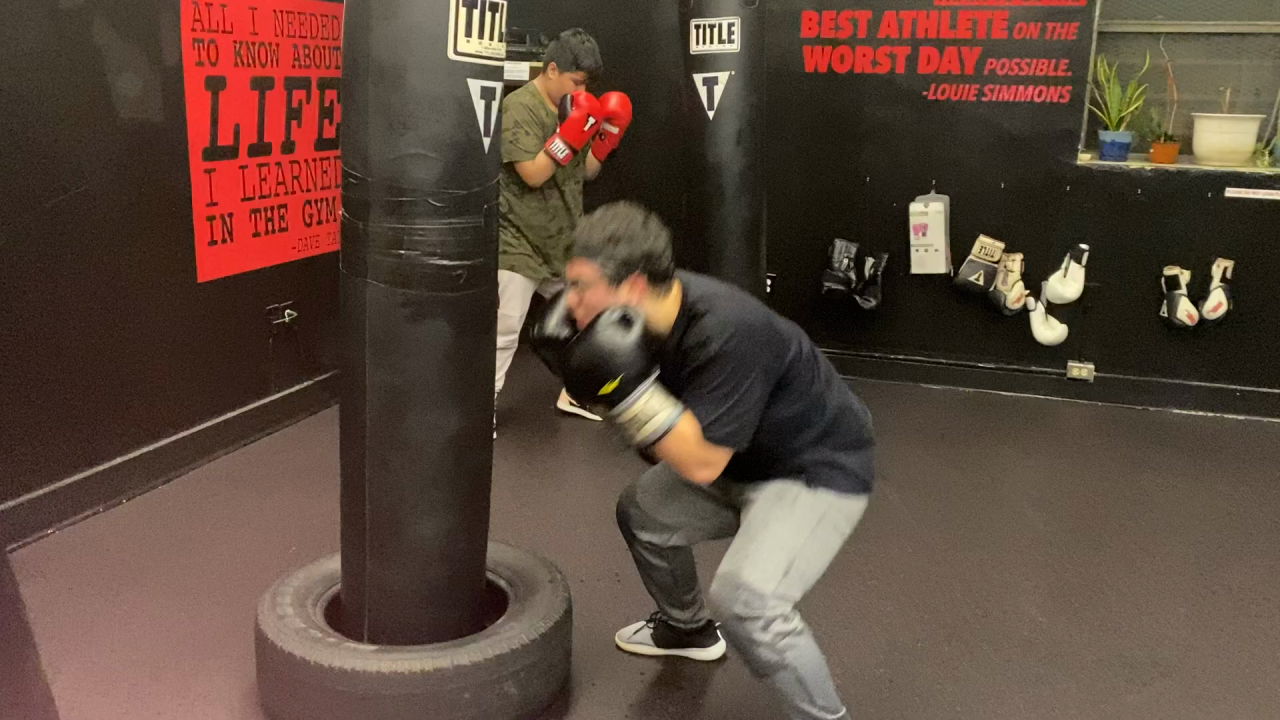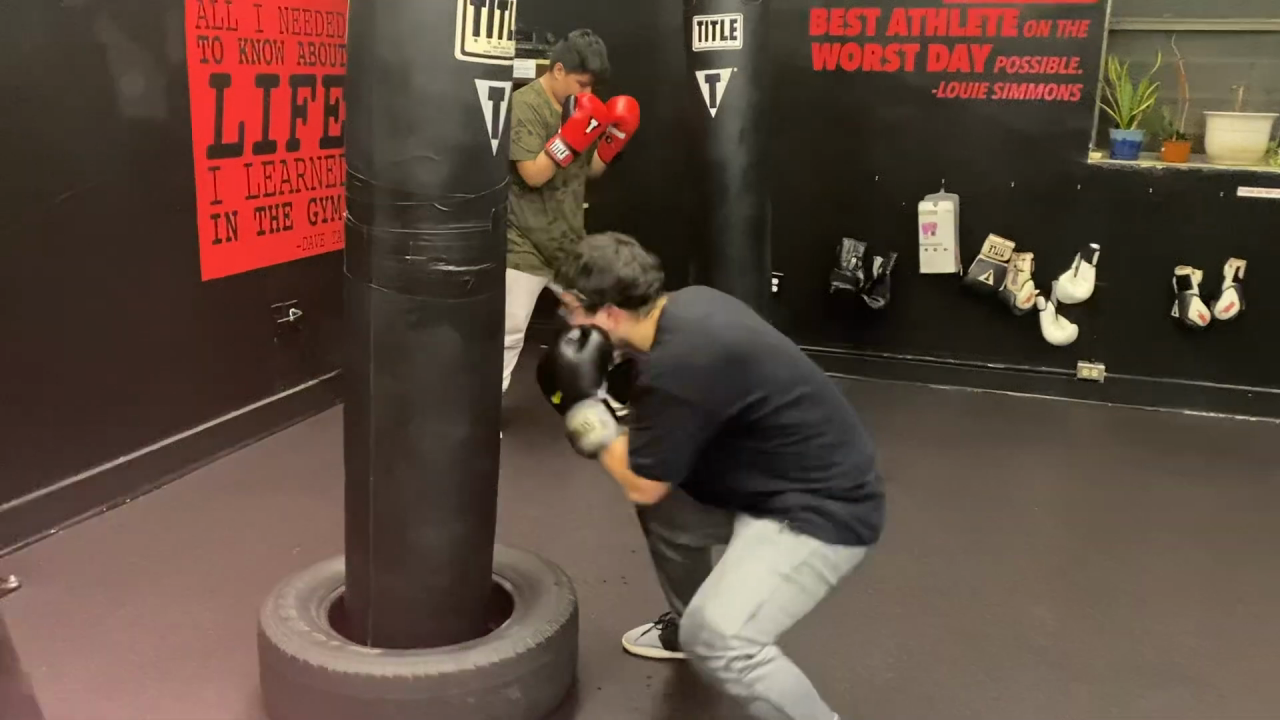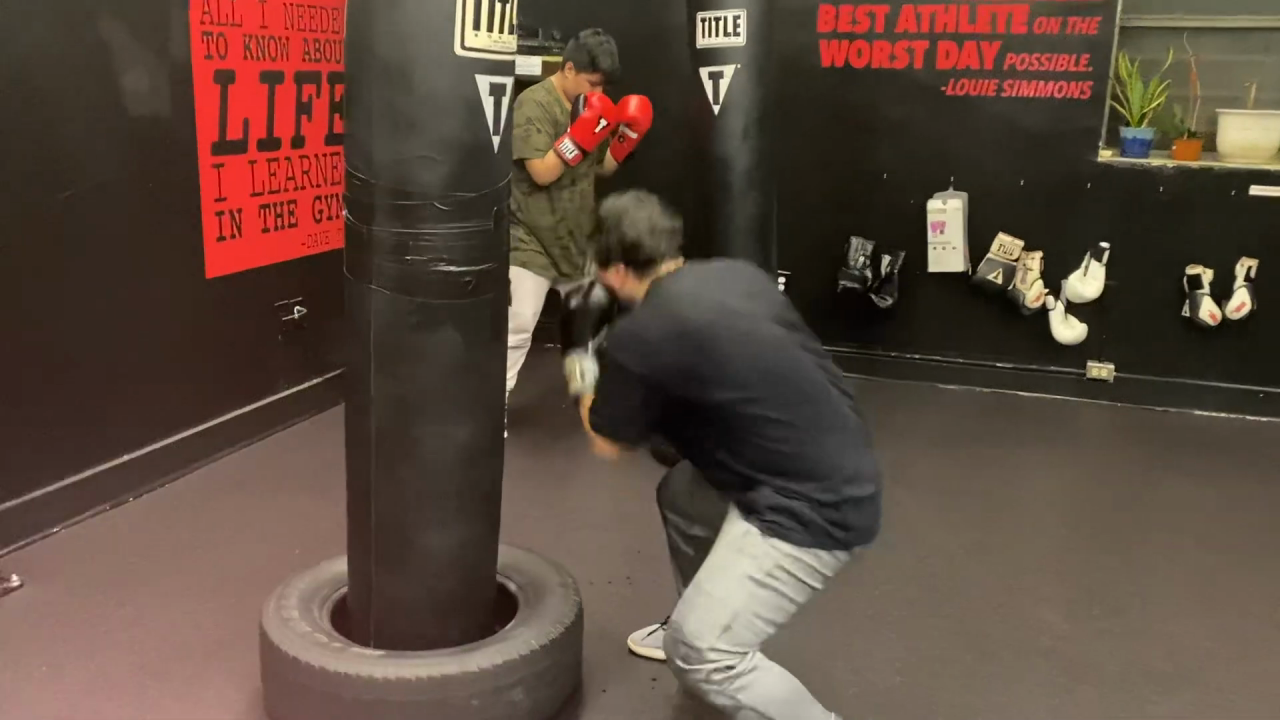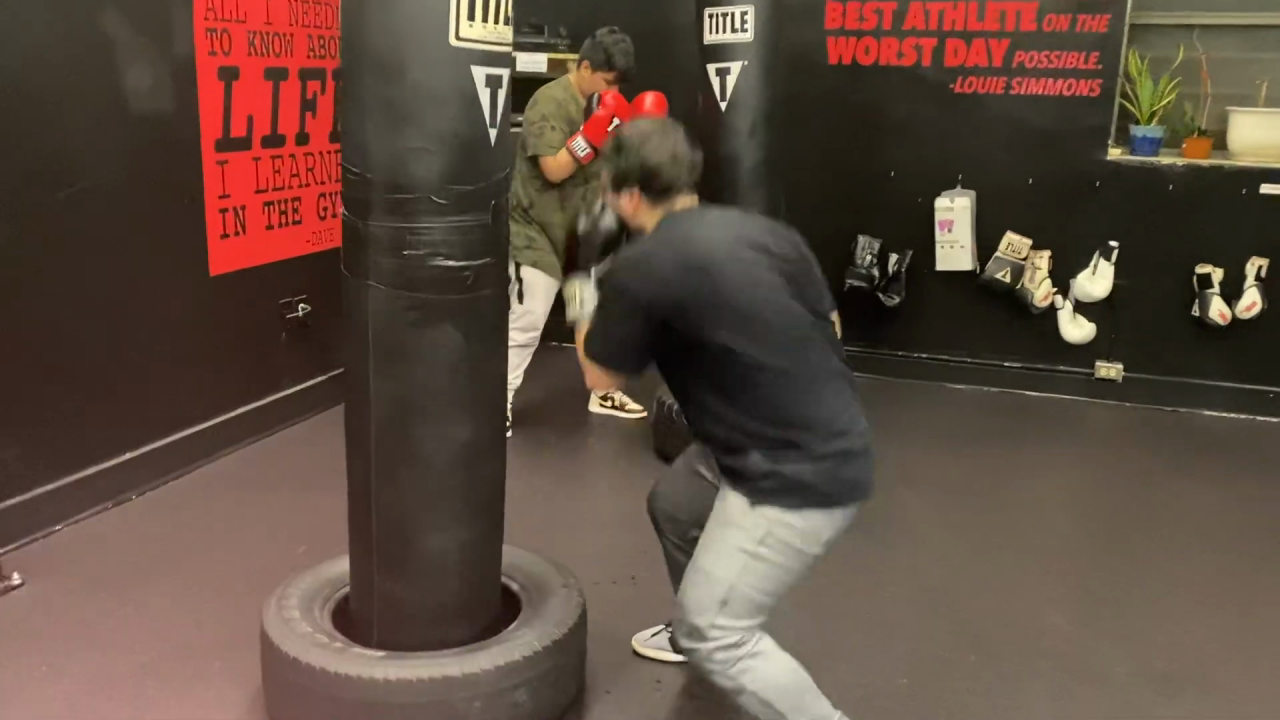
dt=0.1s
person 1, frame 1
left shoulder: (727, 331)
left elbow: (702, 464)
left wrist: (625, 380)
right wrist: (579, 363)
left hip: (821, 471)
right hip: (749, 457)
left knee: (746, 601)
right knee: (642, 515)
right ankle: (687, 622)
person 1, frame 2
left shoulder: (677, 368)
right shoulder: (694, 303)
left elbow: (643, 483)
left hip: (824, 507)
right knee: (666, 515)
right ankle: (690, 628)
person 1, frame 3
left shoulder: (642, 337)
right shoulder: (736, 278)
left elbow: (609, 440)
left wrist: (580, 349)
left hip: (810, 508)
right hip: (826, 471)
left knee: (705, 653)
right knee: (683, 496)
right ankle: (697, 639)
person 1, frame 4
left shoulder: (644, 270)
right shoulder: (766, 232)
left elbow: (599, 372)
right elbow: (827, 324)
left wrist: (585, 276)
left hip: (800, 473)
right hip: (811, 439)
left knee: (710, 633)
right knee: (672, 505)
right ankle: (701, 626)
person 2, frame 1
left shoulder: (571, 107)
right shoulder: (520, 107)
left elbow: (586, 170)
right elbow: (533, 175)
left wrist: (608, 134)
right wrist: (571, 131)
left hip: (561, 240)
right hip: (517, 241)
right knee: (503, 329)
left ankle: (573, 392)
person 2, frame 2
left shoulder: (577, 105)
right shoulder: (524, 105)
left elbow: (590, 168)
right elbow: (533, 175)
left wrist: (614, 136)
right wrist: (576, 130)
left hip: (567, 239)
right hip: (522, 243)
right knee: (509, 329)
person 2, frame 3
left shoulder: (588, 105)
right shoulder: (534, 105)
left elbow: (601, 168)
right elbow: (541, 173)
left wrist: (627, 136)
right wrist: (583, 132)
left hip: (574, 238)
right hip: (529, 239)
right knee: (516, 326)
person 2, frame 4
left shoulder: (601, 102)
right shoulder: (549, 102)
right elbow: (553, 171)
right wrist: (595, 129)
right hip: (539, 237)
right knee: (524, 325)
left ankle: (604, 391)
right ankle: (499, 401)
